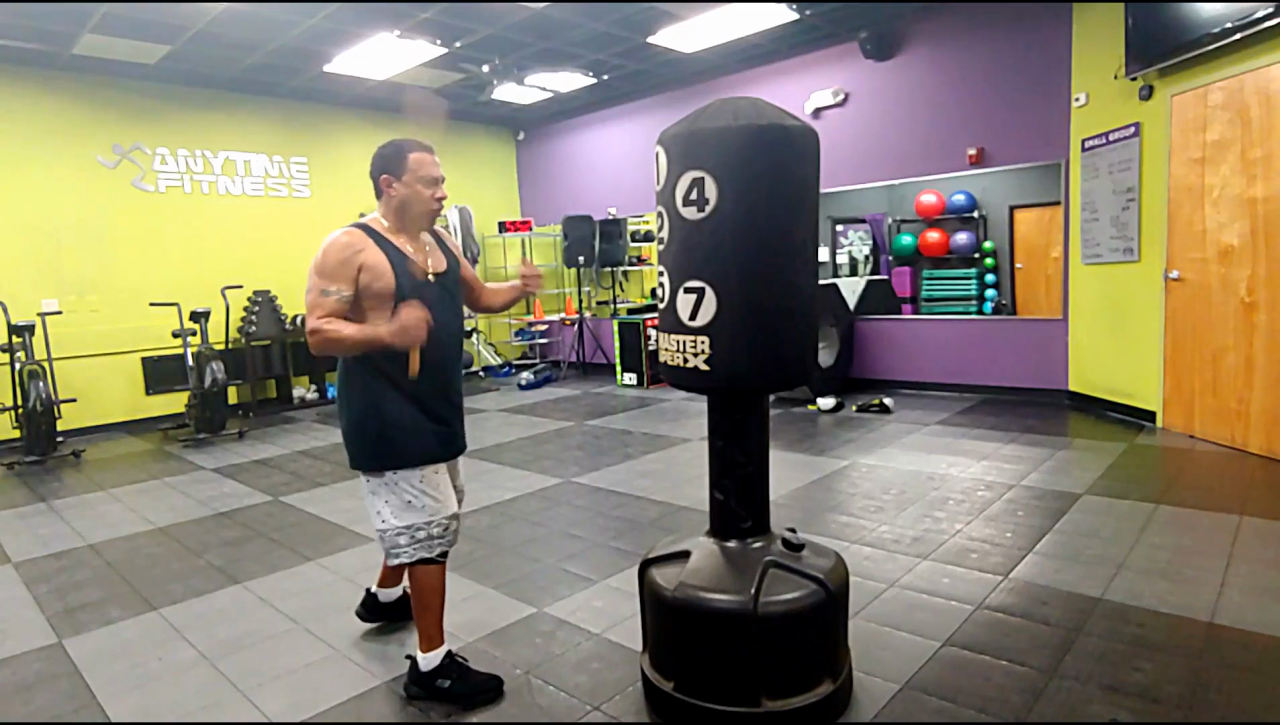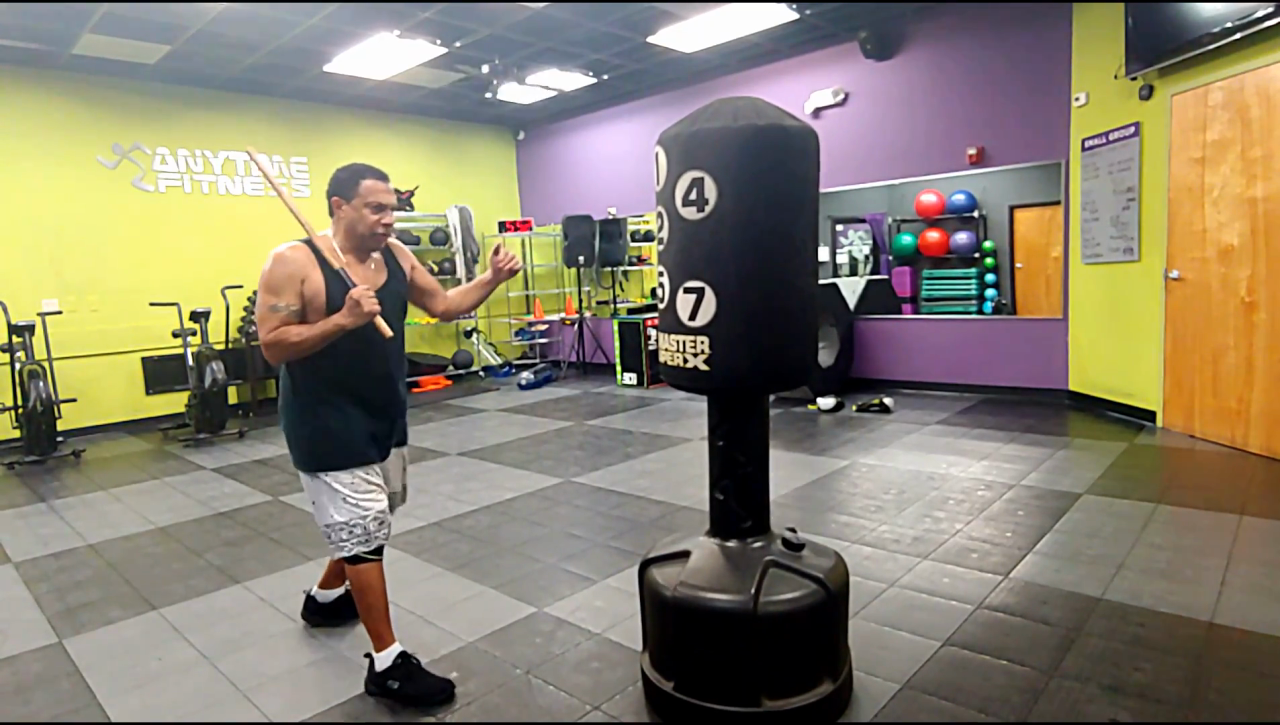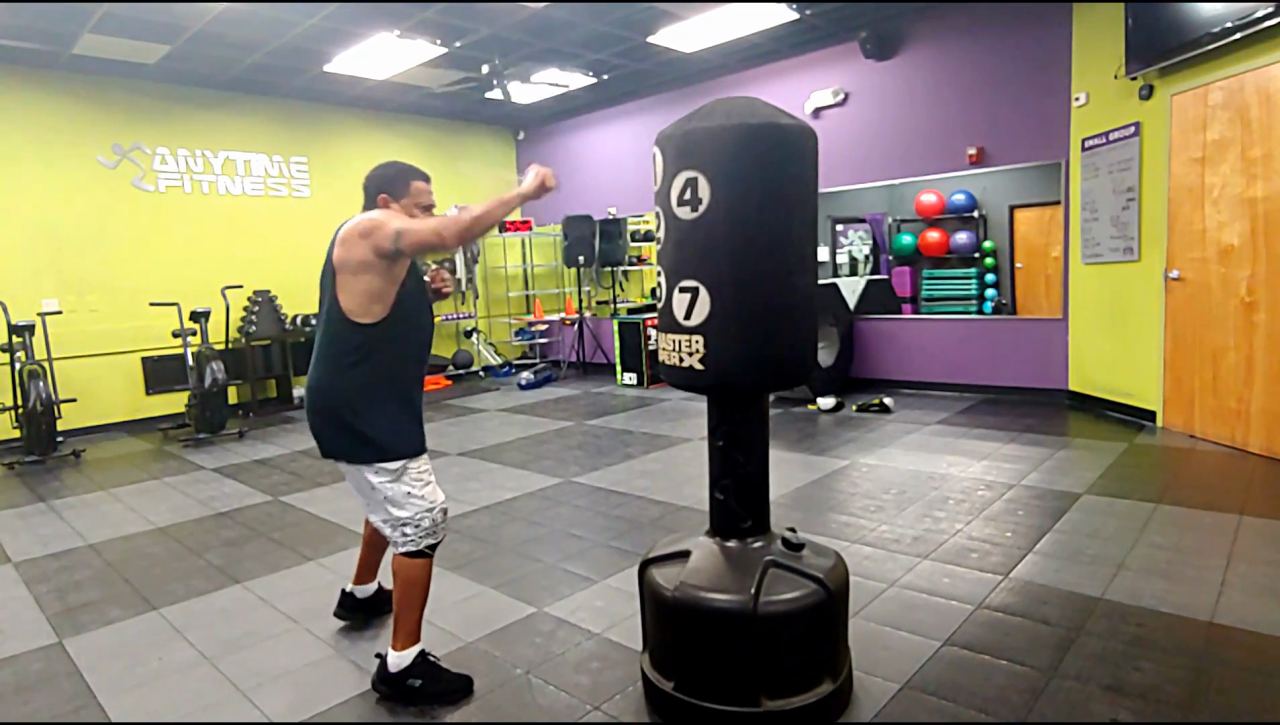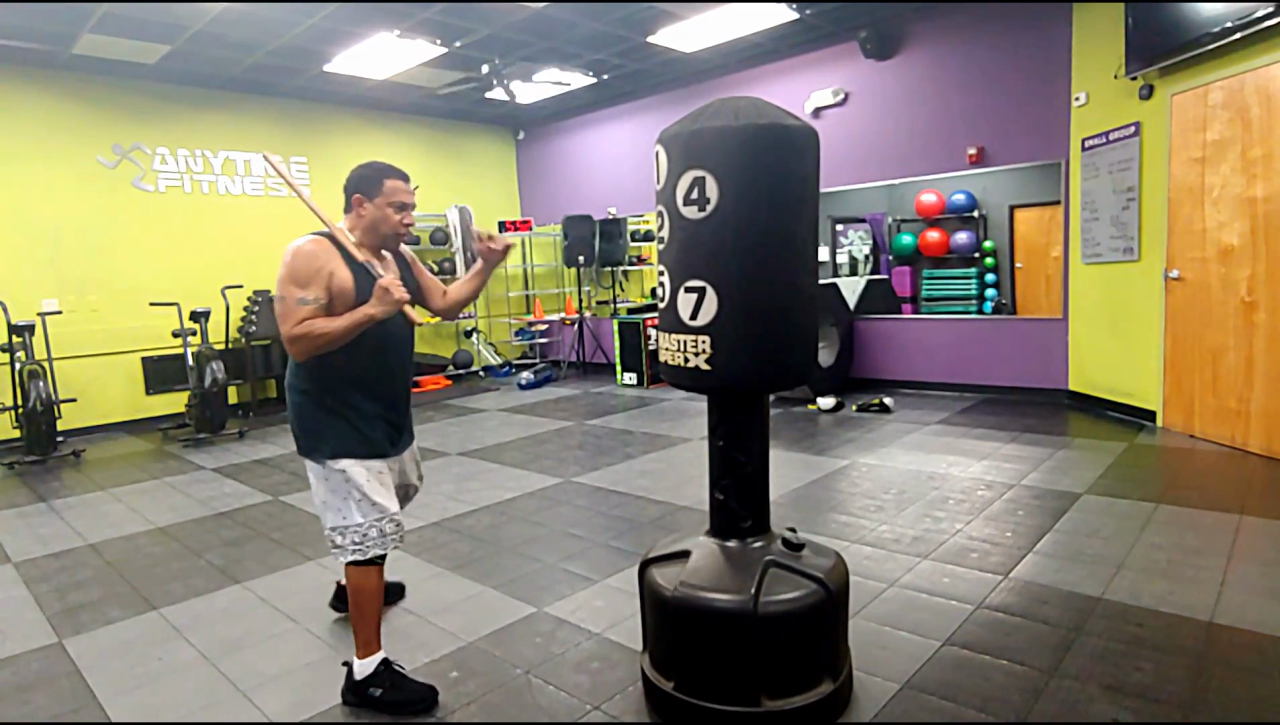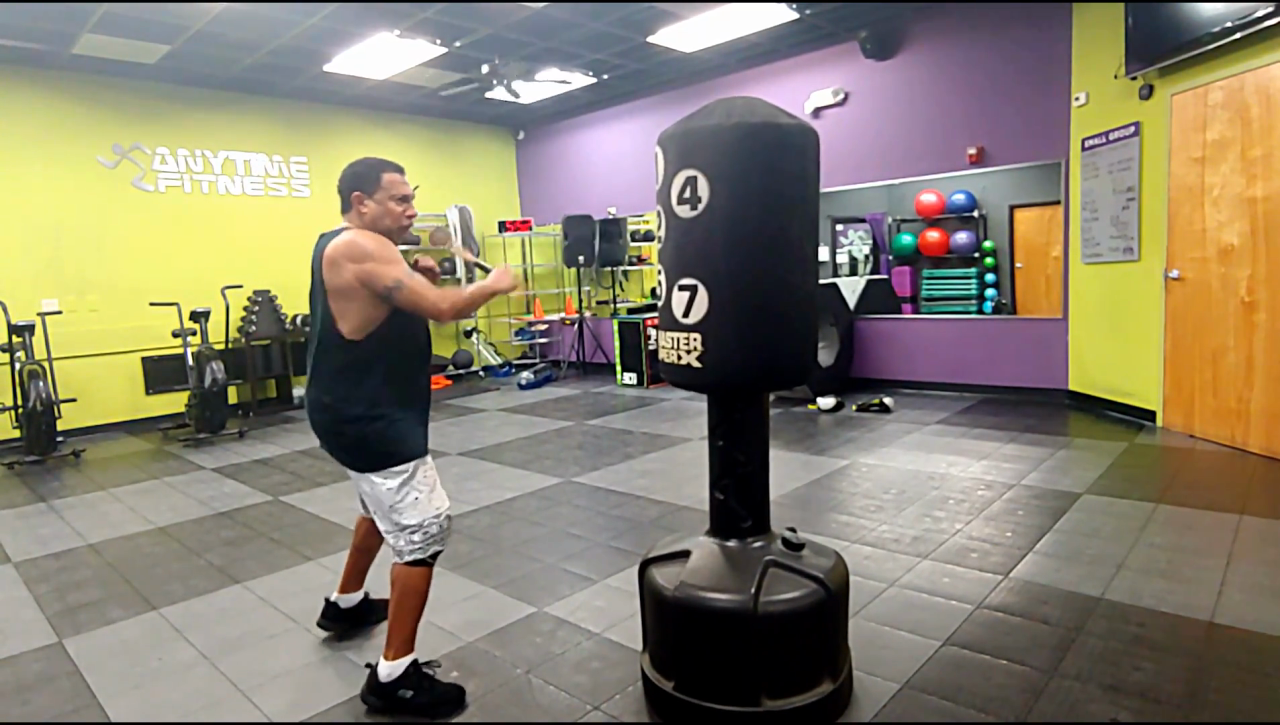
dt=1s
person 1, frame 1
left shoulder: (439, 242)
right shoulder: (349, 248)
left elbow: (480, 299)
right elbow: (318, 333)
left wrist: (520, 287)
right wrist: (387, 335)
left hip: (432, 408)
right hip: (388, 418)
left knee: (423, 516)
right knee: (425, 528)
left ankle: (384, 595)
right ankle: (432, 666)
person 1, frame 2
left shoulder: (394, 256)
right shoulder: (293, 262)
left elbow: (444, 304)
right elbow: (272, 345)
left wrist: (493, 278)
right wrist: (343, 320)
left hip: (382, 415)
right hip: (327, 419)
left knee: (365, 515)
right knee: (362, 527)
left ankle: (327, 596)
right ankle: (387, 663)
person 1, frame 3
left shoulder: (385, 249)
right shoulder: (368, 231)
left elbow: (388, 310)
right elbow: (450, 233)
left wrist: (427, 290)
right wrist: (521, 192)
left hip: (357, 406)
right hip: (363, 411)
left knee: (390, 502)
right knee: (420, 520)
left ankle: (361, 593)
right ankle: (402, 664)
person 1, frame 4
left shoulder: (398, 254)
right shoulder: (312, 255)
left elbow: (447, 303)
right elbow: (298, 341)
left wrist: (485, 265)
right wrist: (373, 310)
left hip: (385, 413)
right hip: (335, 417)
left knee: (394, 495)
right knee: (368, 529)
left ankle: (355, 589)
right ankle: (368, 673)
person 1, frame 5
left shoulder: (356, 244)
right shoulder: (360, 249)
left elbow: (411, 304)
right elbow: (440, 308)
left wrist: (424, 275)
right wrist: (492, 285)
left hip: (353, 407)
right hip: (369, 418)
left knee: (385, 505)
right knee: (422, 528)
left ankle: (345, 604)
right ankle: (394, 674)
